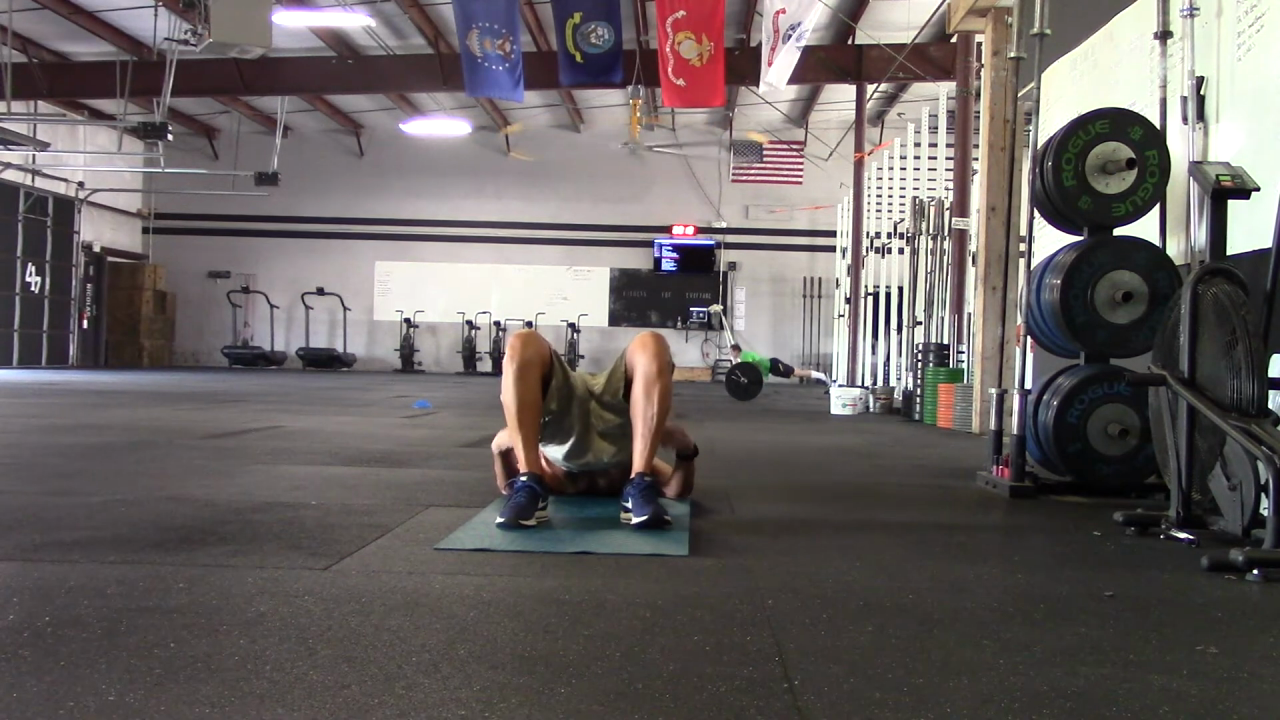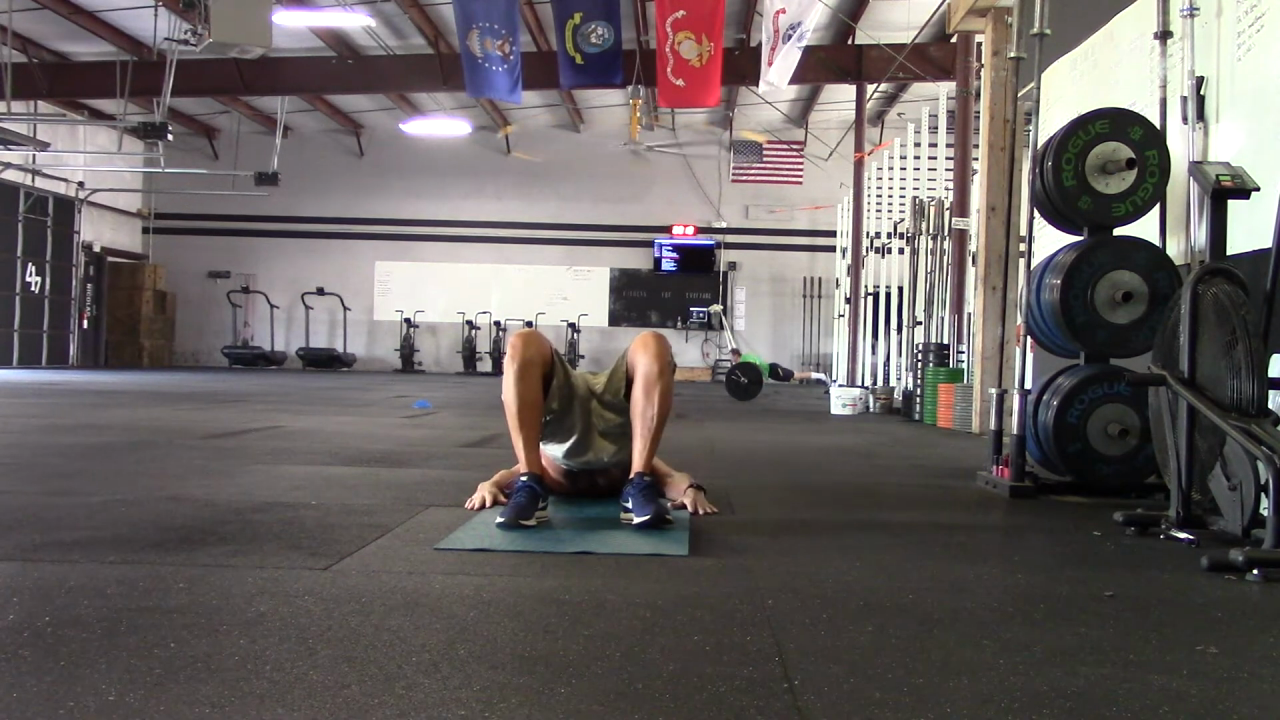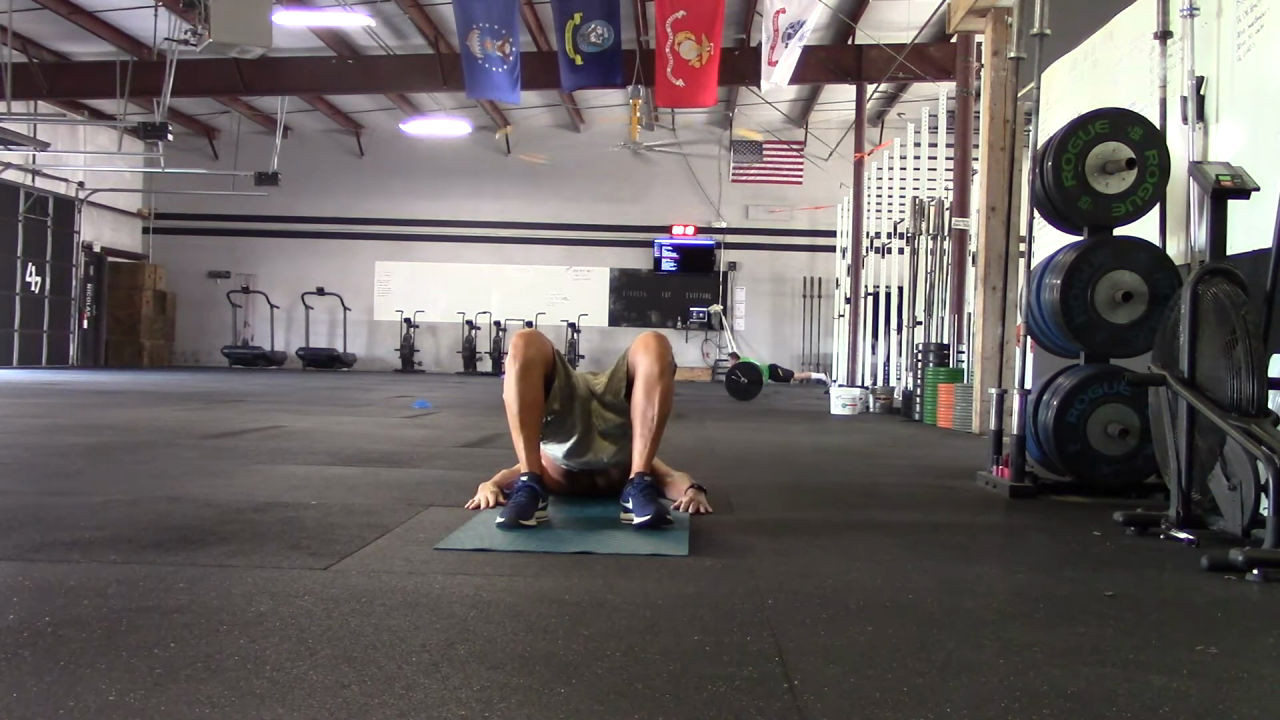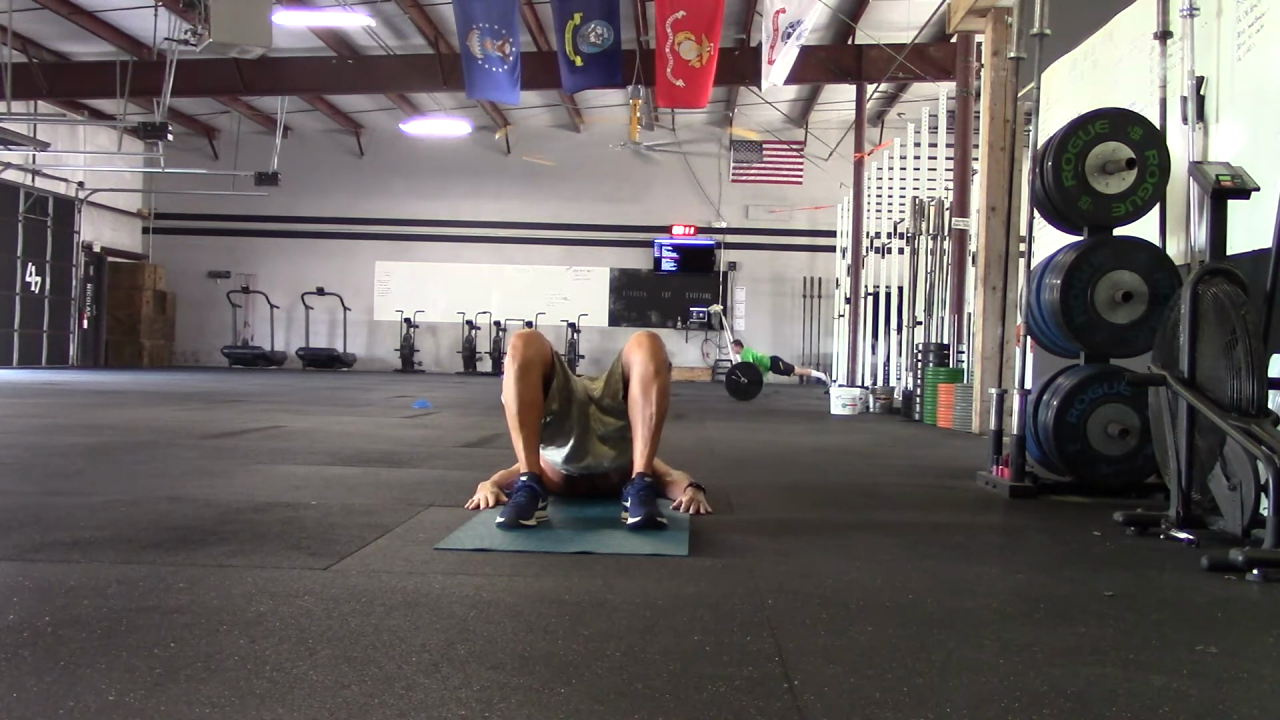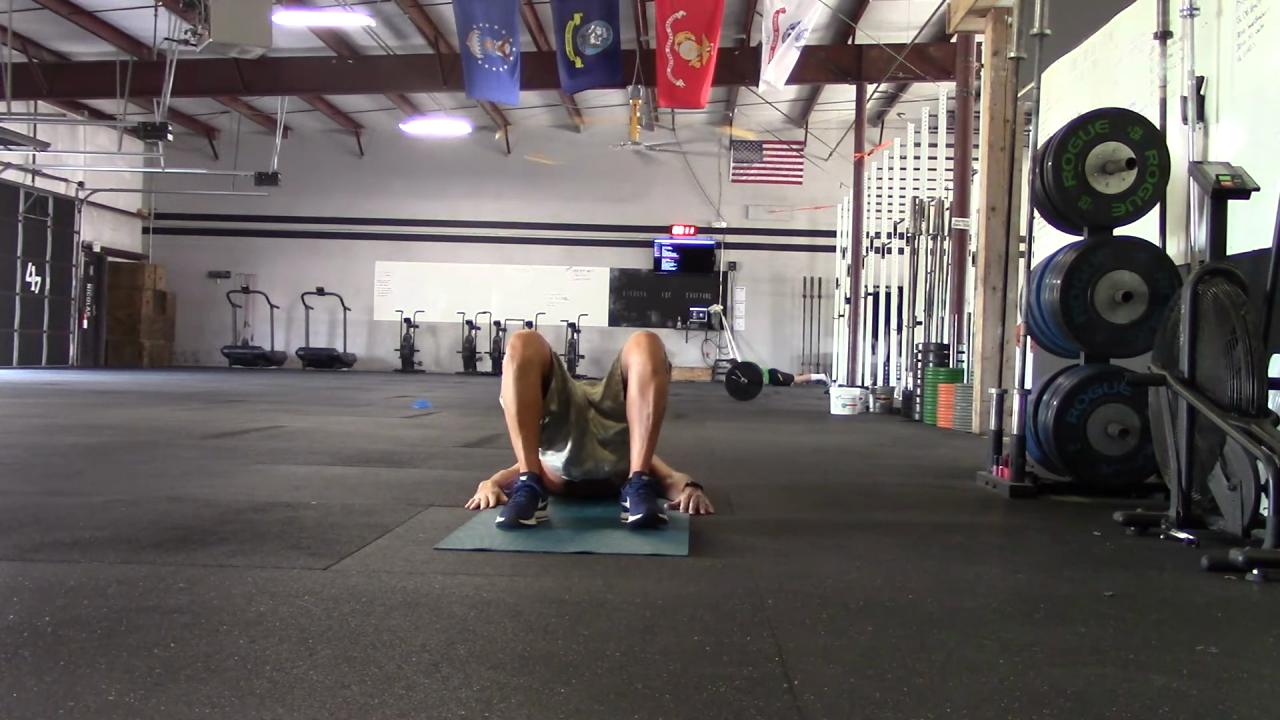
dt=0.4s
person 1, frame 1
left shoulder: (638, 454)
left elbow: (678, 490)
right elbow: (508, 486)
left wrist: (686, 451)
right wrist: (501, 448)
left ankle: (639, 487)
right ankle: (530, 487)
person 1, frame 2
left shoulder: (638, 454)
right shoulder: (547, 459)
left elbow: (670, 477)
right elbow: (515, 473)
left wrist: (691, 490)
right wrist: (490, 484)
right hip: (561, 460)
left knee: (652, 344)
right knee: (524, 343)
left ankle: (639, 486)
right ankle: (530, 488)
person 1, frame 3
left shoulder: (638, 455)
right shoulder: (548, 457)
left elbow: (669, 476)
right elbow: (515, 472)
left wrist: (692, 489)
right wrist: (490, 484)
left hip: (618, 466)
right hip: (562, 468)
left knee: (653, 344)
right knee: (525, 343)
left ankle: (638, 487)
right ankle: (529, 488)
person 1, frame 4
left shoulder: (637, 454)
left elbow: (669, 476)
right elbow: (519, 469)
left wrist: (690, 488)
right wrist: (489, 484)
left hip: (618, 469)
right hip: (561, 468)
left knee: (646, 344)
right knee: (525, 343)
left ankle: (640, 487)
right ankle: (530, 488)
person 1, frame 5
left shoulder: (637, 453)
right shoulder: (545, 458)
left elbow: (669, 476)
right elbow: (517, 470)
left wrist: (689, 487)
right wrist: (489, 483)
left knee: (646, 343)
right knee: (524, 344)
left ankle: (638, 487)
right ankle: (529, 488)
